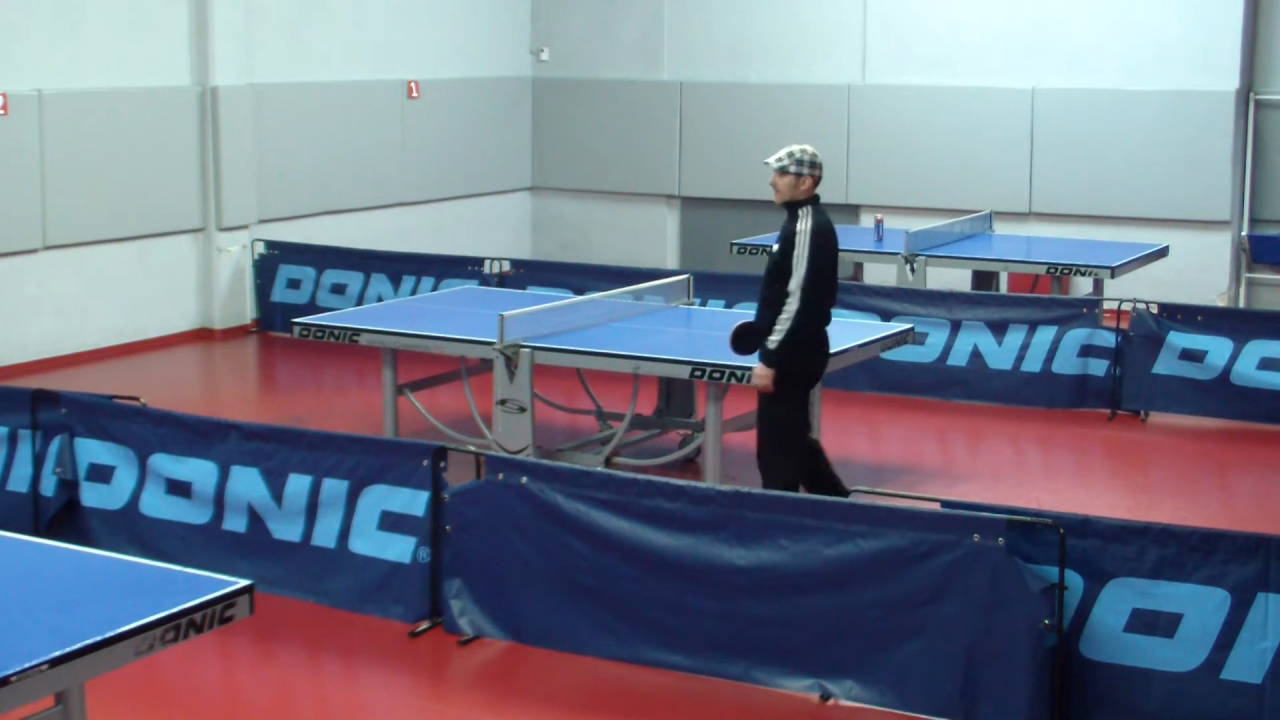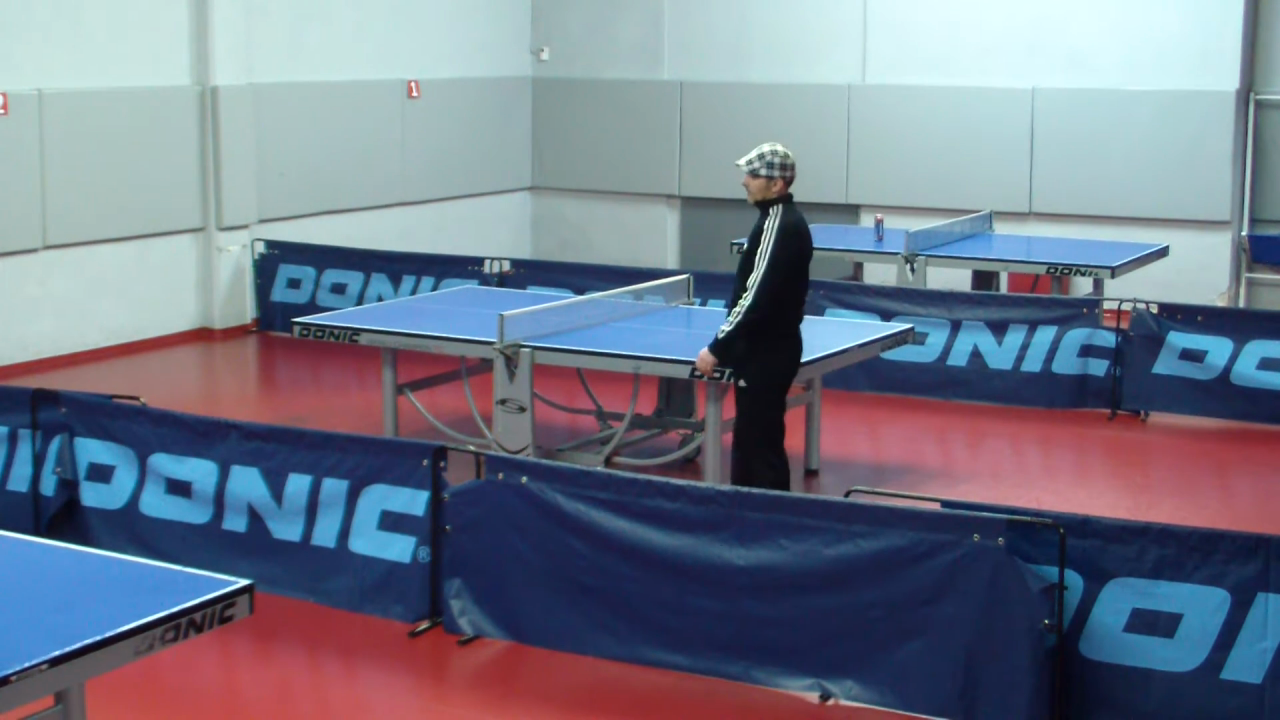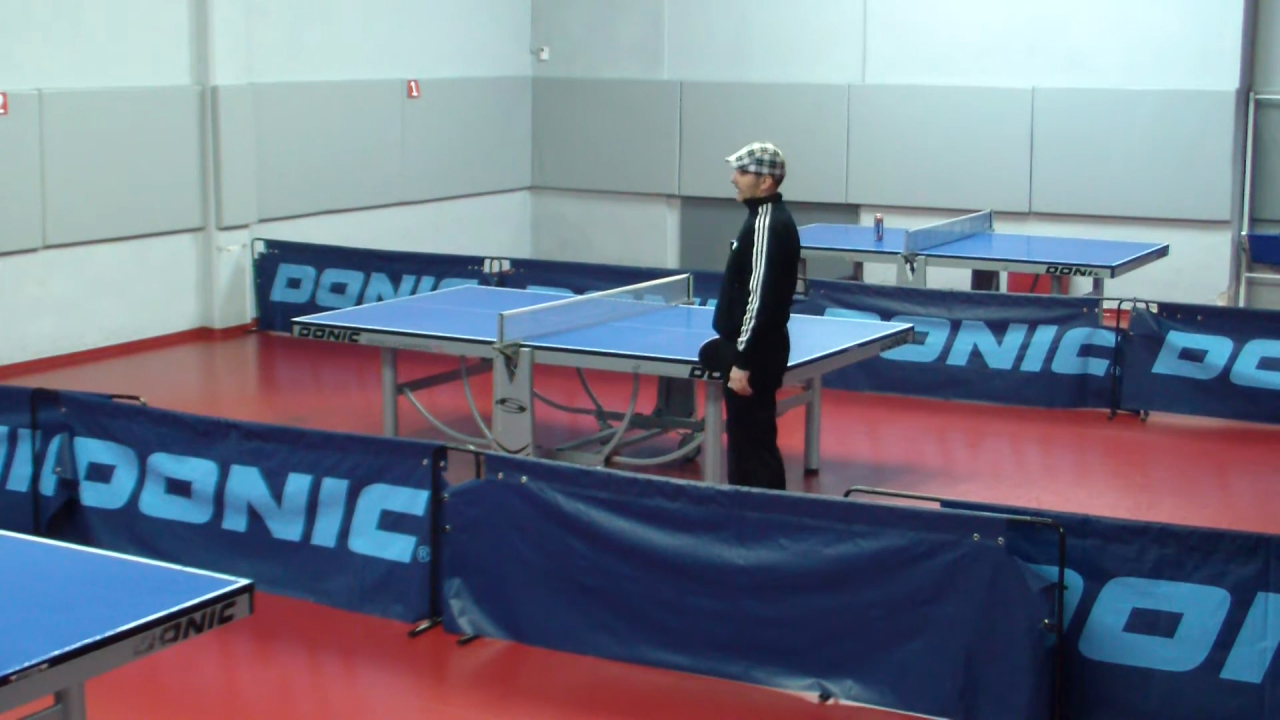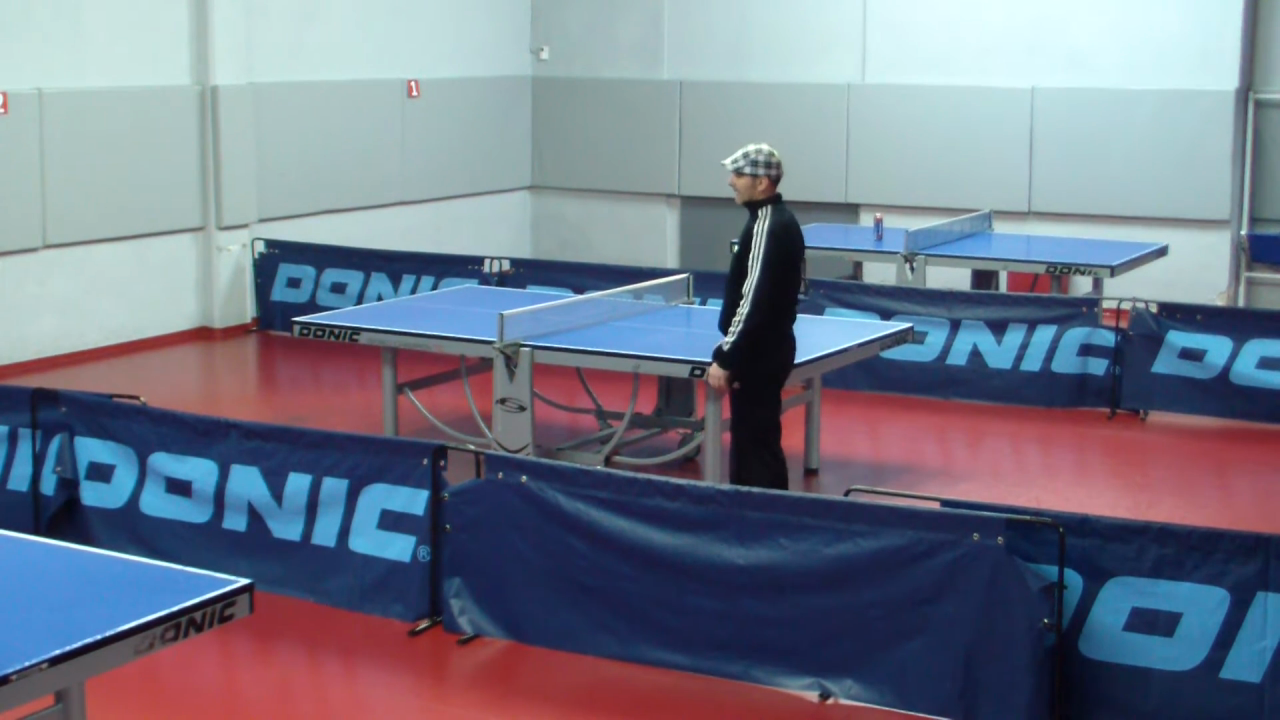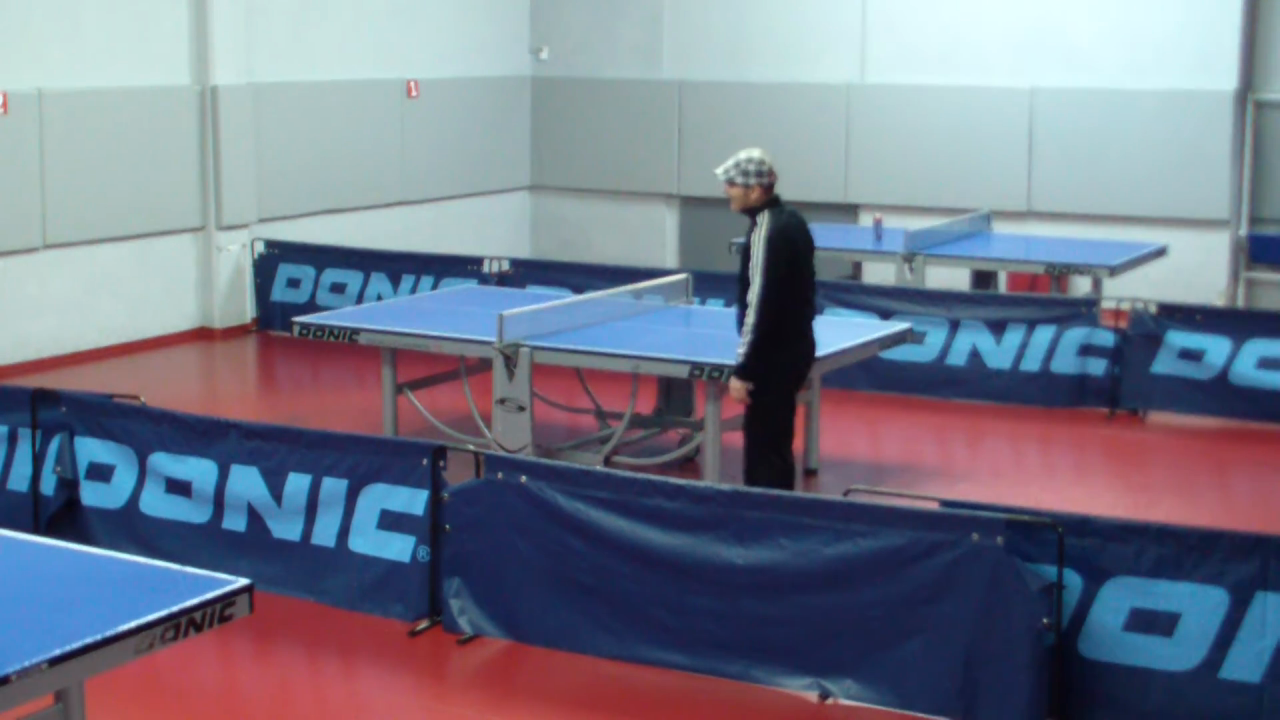
dt=0.4s
person 1, frame 1
left shoulder: (808, 227)
right shoulder: (803, 220)
left elbow: (799, 300)
left wrist: (769, 359)
right wrist: (768, 334)
left hip: (792, 354)
right hip: (795, 351)
left knee: (776, 445)
right knee: (795, 439)
person 1, frame 2
left shoulder: (778, 226)
right shoulder: (787, 220)
left elbow: (756, 298)
left wrist: (717, 348)
right wrist: (730, 346)
left hip: (768, 352)
right hip: (769, 347)
left knee: (761, 444)
right knee: (749, 439)
person 1, frame 3
left shoulder: (767, 225)
right shoulder: (771, 218)
left elbow: (761, 301)
left wrist: (742, 361)
right wrist: (736, 350)
left hip: (756, 354)
right hip: (755, 348)
left knee: (754, 441)
right knee: (743, 436)
person 1, frame 4
left shoulder: (767, 227)
right shoulder: (779, 220)
left elbow: (753, 303)
left wrist: (725, 359)
left hip: (759, 354)
right hip: (767, 347)
left knee: (757, 441)
right knee: (747, 437)
person 1, frame 5
left shoulder: (767, 234)
right shoulder: (790, 219)
left elbow: (760, 309)
left wrist: (742, 371)
left hip: (777, 355)
right hip: (793, 344)
left knee: (767, 444)
right knee: (765, 438)
